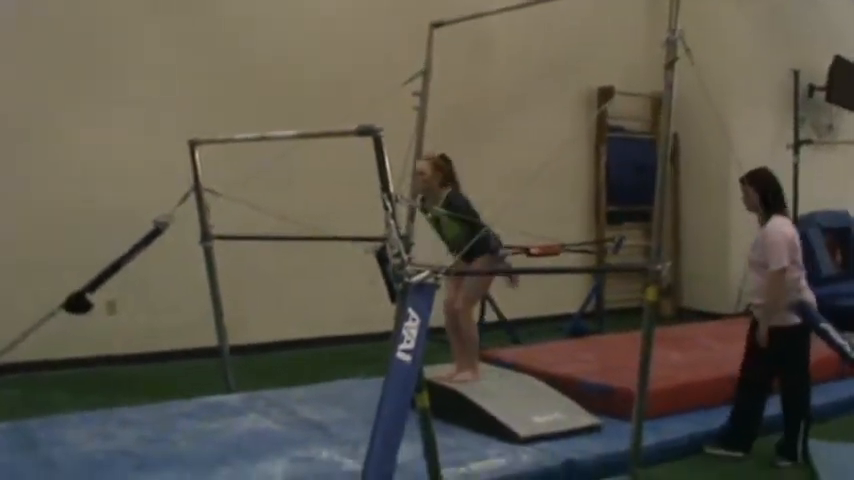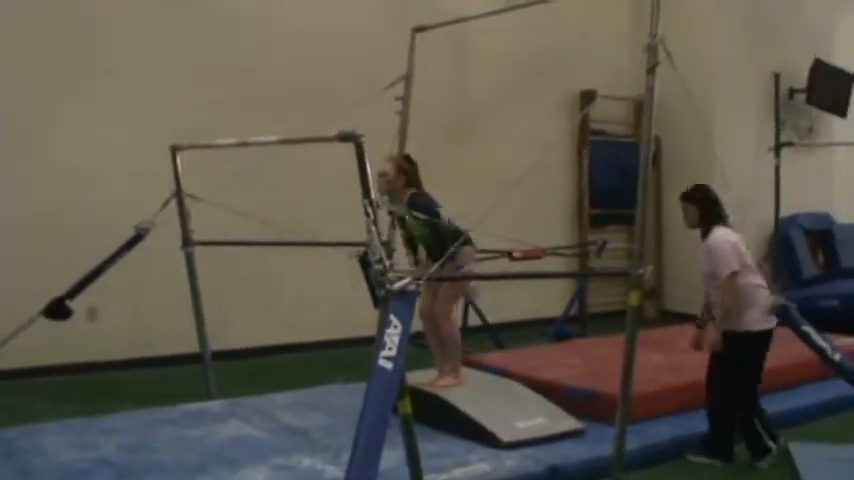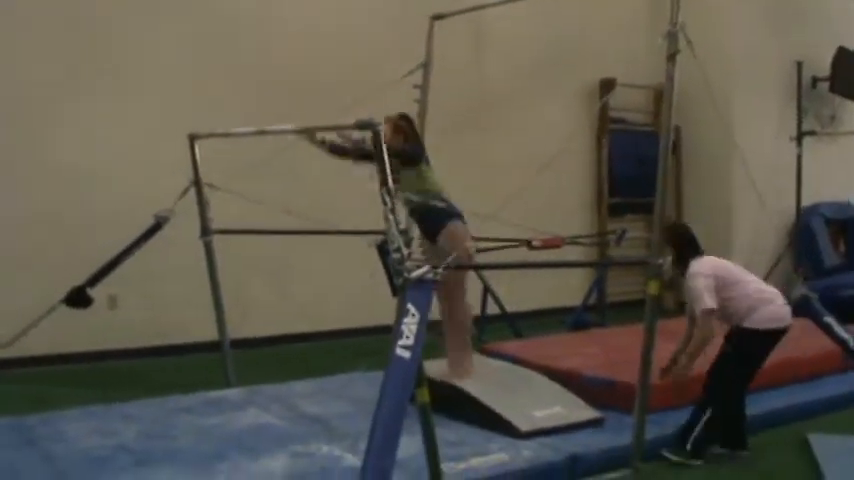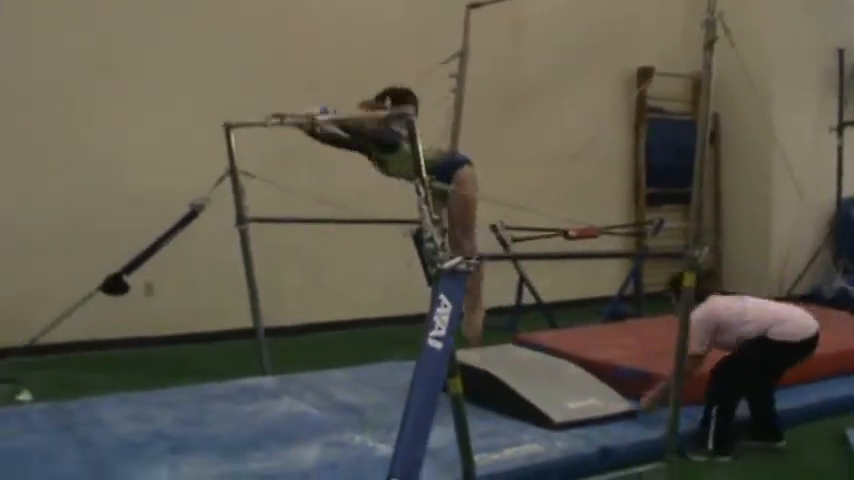
dt=0.3s
person 1, frame 1
left shoulder: (777, 229)
right shoulder: (769, 226)
left elbow: (779, 280)
left wrist: (765, 323)
right wrist: (761, 320)
left hip: (788, 321)
right hip: (770, 319)
left knee: (793, 386)
right knee: (751, 380)
left ankle: (794, 450)
right ankle: (736, 441)
person 1, frame 2
left shoulder: (720, 240)
right shoulder: (713, 238)
left elbow: (731, 288)
right elbow: (713, 291)
left wrist: (716, 330)
right wrist: (702, 325)
left hip: (751, 325)
right hip: (734, 324)
left knee: (740, 389)
right knee: (719, 387)
left ankle: (765, 445)
right ankle: (717, 449)
person 1, frame 3
left shoulder: (697, 273)
right shoulder: (705, 264)
left elbow: (705, 329)
right elbow: (695, 324)
left wrist: (686, 363)
right wrist: (676, 357)
left hip: (764, 320)
right hip: (774, 315)
left knee: (719, 381)
right knee: (731, 379)
left ankle: (689, 447)
right ankle: (733, 439)
person 1, frame 4
left shoulder: (701, 315)
right shoulder: (715, 305)
left elbow: (687, 365)
right elbow: (694, 361)
left wrist: (654, 395)
right wrist: (664, 389)
left hip: (790, 335)
right hip: (804, 329)
left knee: (724, 378)
right knee: (756, 377)
left ankle: (715, 446)
right ankle: (767, 433)
person 2, frame 1
left shoulder: (455, 201)
right shoulder: (426, 203)
left elbow: (482, 232)
left wrist: (504, 266)
right wrist: (453, 257)
left hip: (485, 253)
right hip: (462, 255)
left knee: (461, 307)
right knee: (449, 307)
left ankle: (472, 368)
right ankle: (460, 365)
person 2, frame 2
left shoulder: (420, 202)
right shoulder: (394, 205)
left elbow: (449, 233)
left wrist: (462, 273)
right wrist: (416, 263)
left hip: (458, 251)
right hip: (435, 256)
left knee: (442, 313)
right knee: (426, 311)
left ankle: (455, 373)
right ankle: (443, 370)
person 2, frame 3
left shoulder: (413, 155)
right shoulder: (388, 161)
right elbow: (350, 152)
right wrist: (321, 140)
left hip: (449, 224)
right hip: (428, 230)
left knee: (454, 294)
right knee: (443, 295)
left ankle: (465, 356)
right ankle: (454, 357)
person 2, frame 4
left shoulder: (387, 139)
right shoulder: (369, 145)
left elbow: (357, 128)
right elbow: (336, 138)
right wrist: (307, 124)
left hip: (458, 174)
right hip: (437, 185)
left knee: (465, 243)
right knee: (455, 247)
left ankle: (474, 308)
right ankle: (471, 309)
